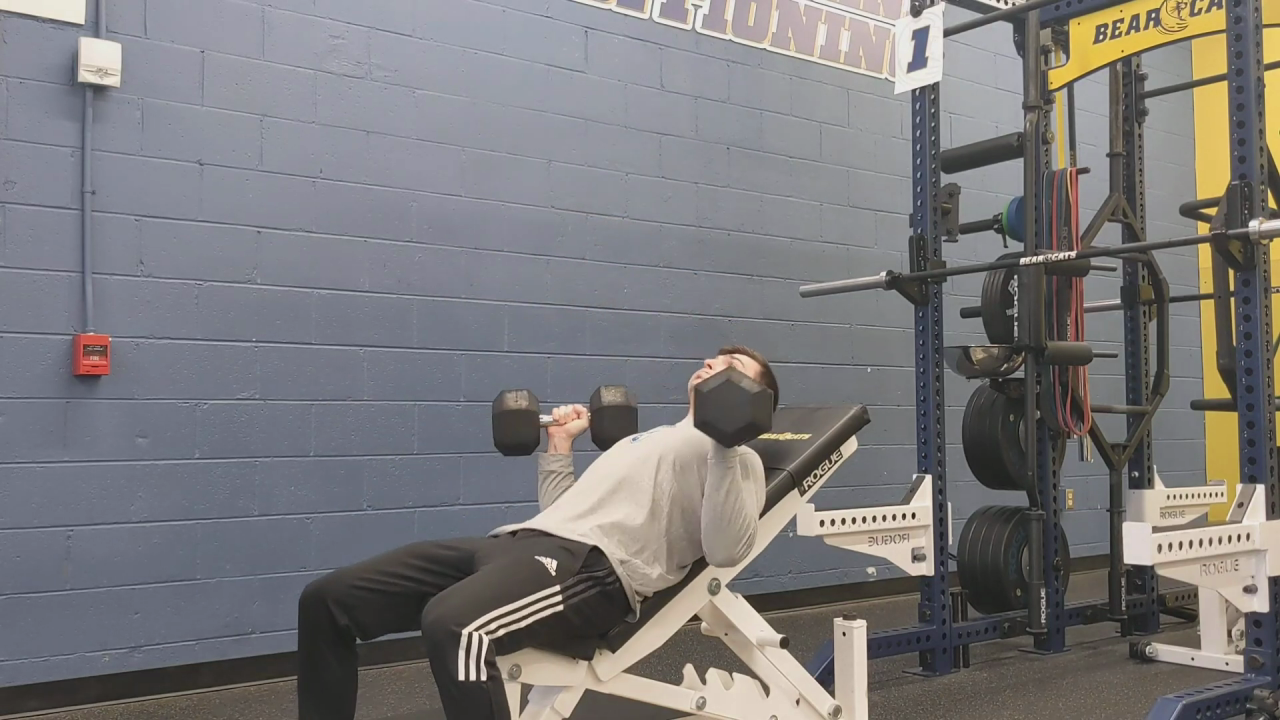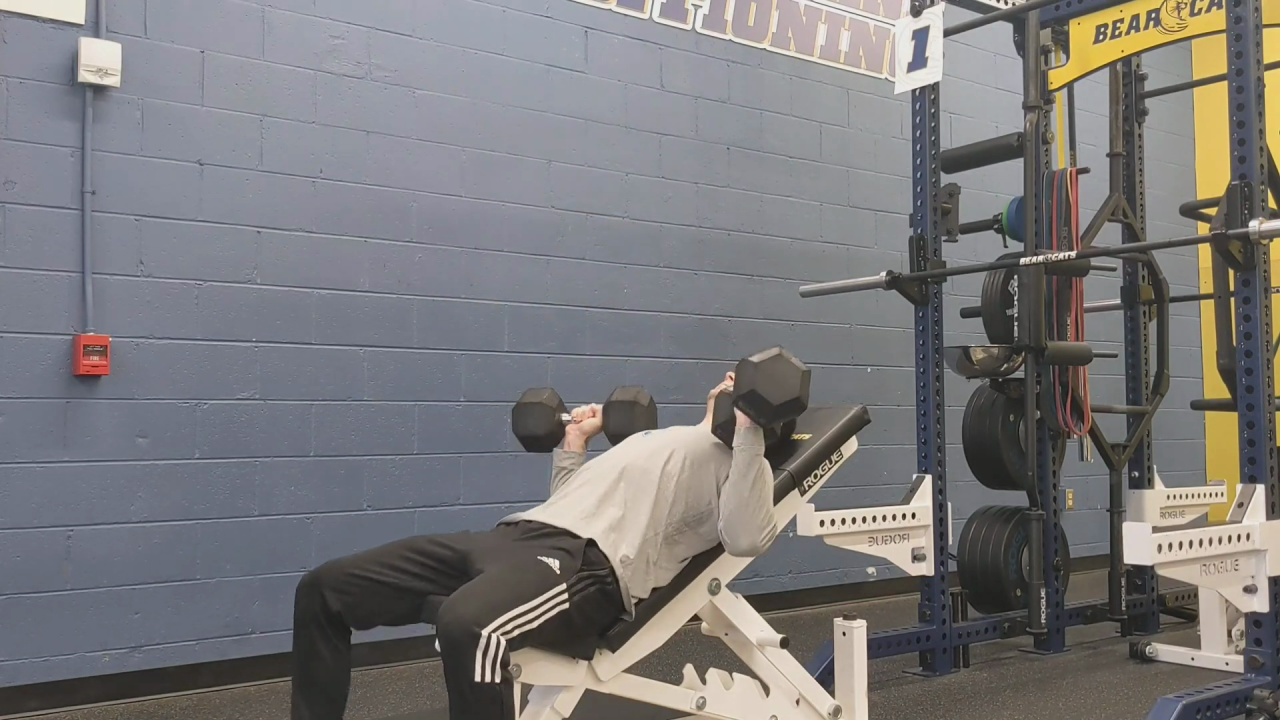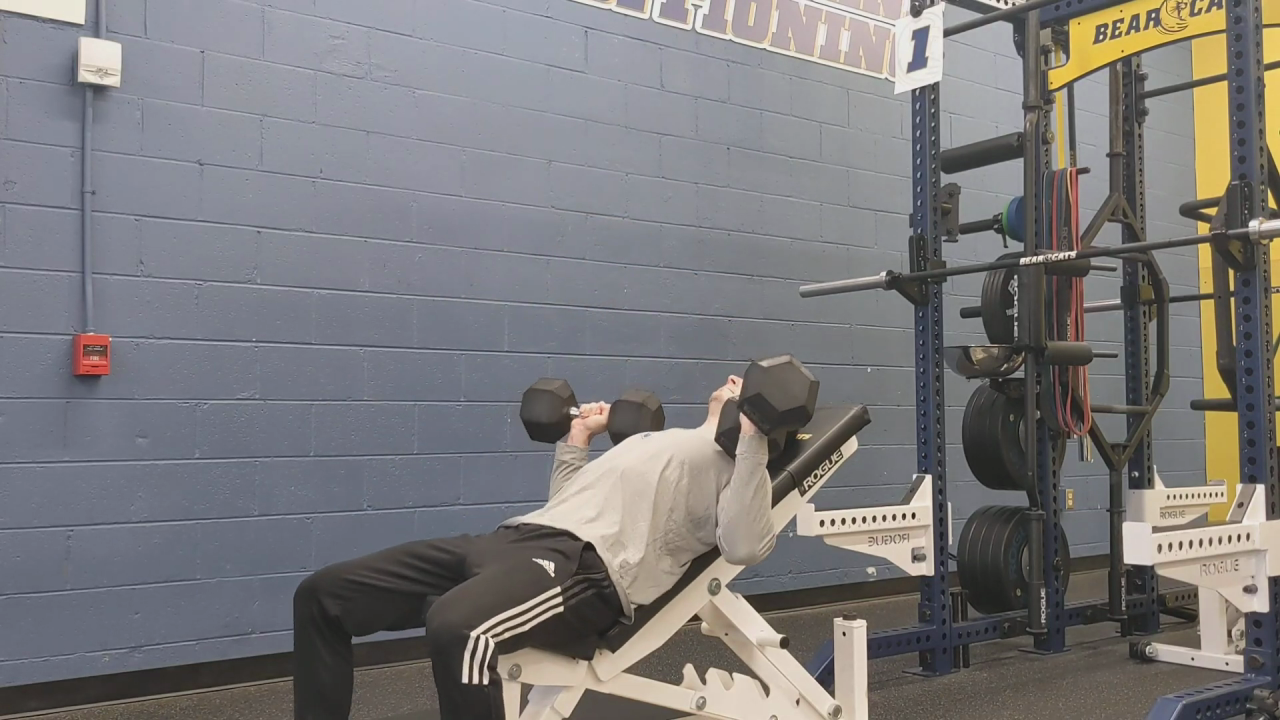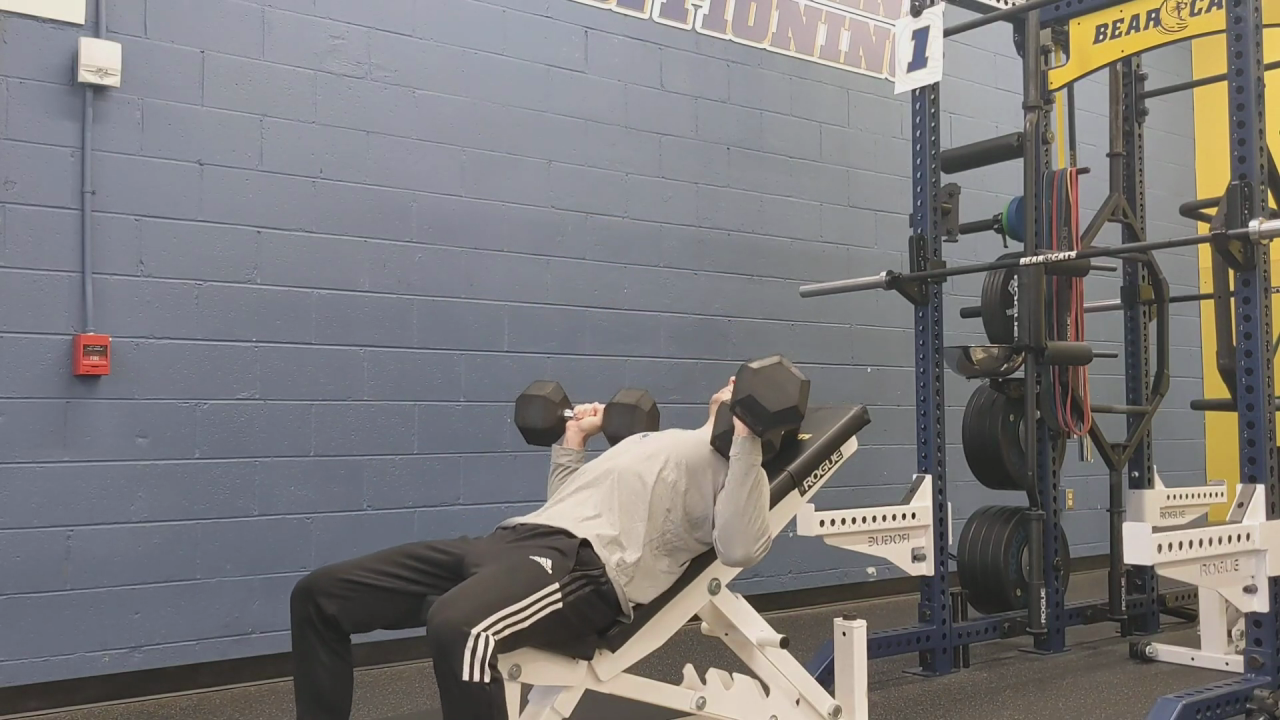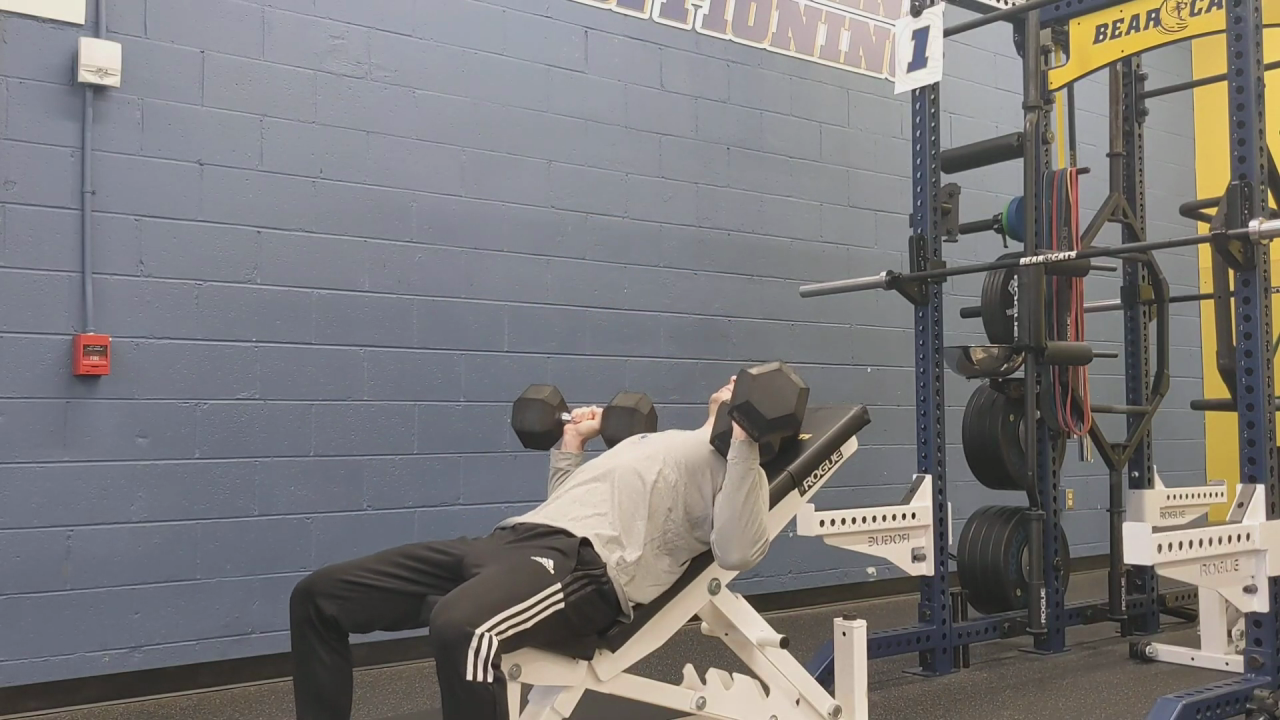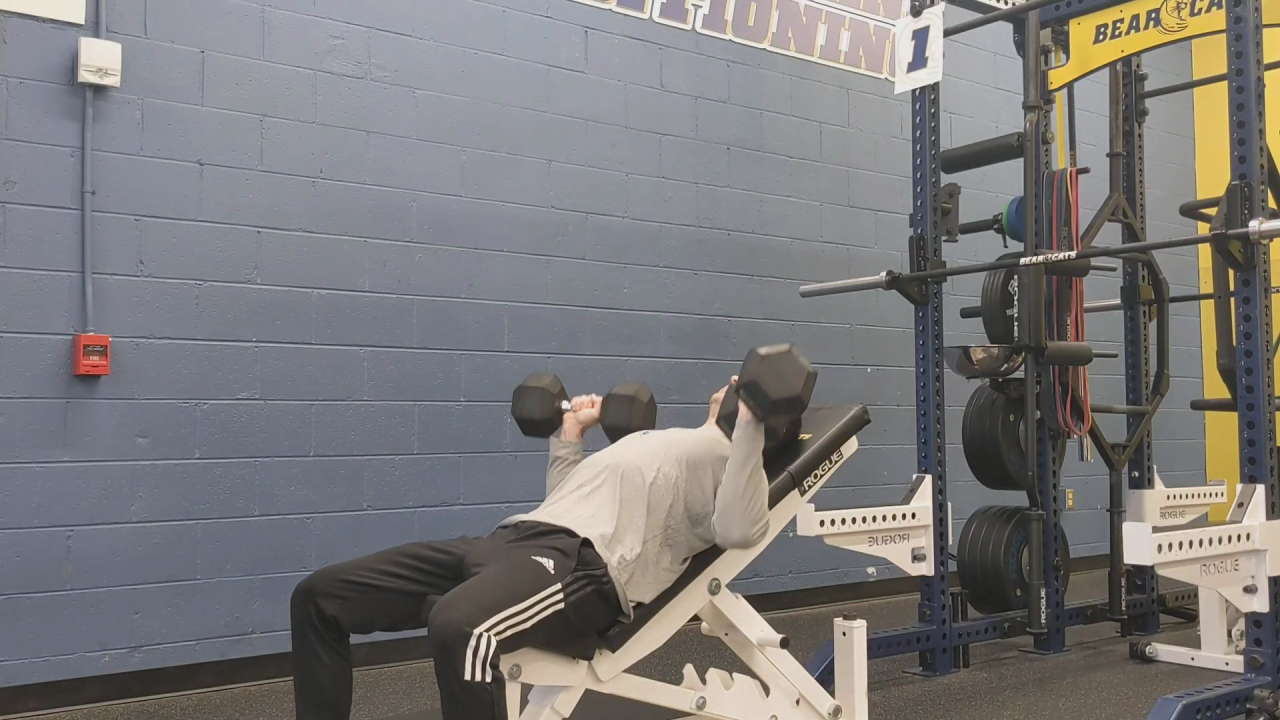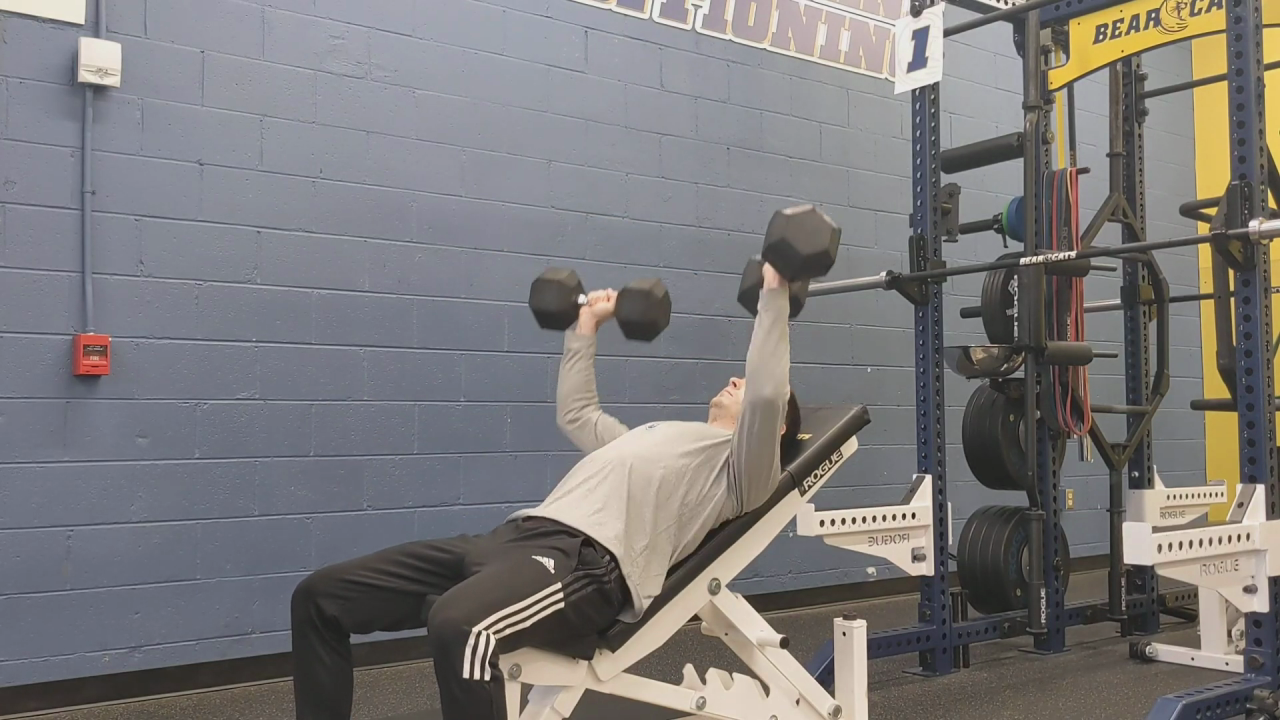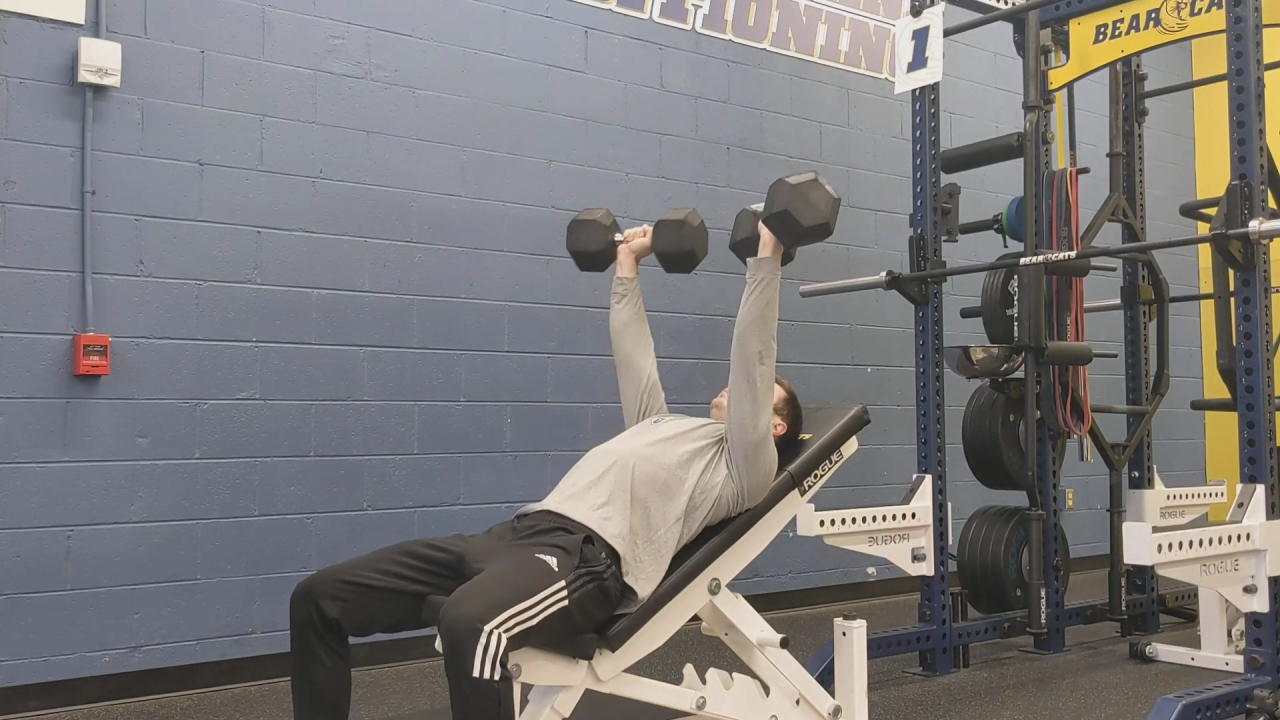
dt=0.4s
person 1, frame 1
left shoulder: (736, 458)
right shoulder: (648, 436)
left elbow: (726, 549)
left wrist: (723, 443)
right wrist: (558, 444)
left hip: (589, 564)
right hip: (516, 541)
left knee: (453, 626)
right knee: (326, 600)
person 1, frame 2
left shoulder: (736, 459)
right shoulder: (660, 439)
left elbow: (746, 538)
left wrist: (748, 429)
right wrist: (575, 440)
left hip: (585, 561)
right hip: (517, 534)
left knee: (468, 628)
right knee: (327, 586)
person 1, frame 3
left shoulder: (735, 461)
right shoulder: (656, 439)
left elbow: (744, 546)
left wrist: (751, 436)
right wrist: (577, 435)
left hip: (583, 564)
right hip: (514, 538)
left knee: (457, 631)
right knee: (322, 594)
person 1, frame 4
left shoulder: (735, 462)
right shoulder: (659, 439)
left elbow: (741, 548)
left wrist: (745, 436)
right wrist: (573, 437)
left hip: (583, 564)
right hip: (512, 539)
left knee: (459, 630)
right knee: (319, 594)
person 1, frame 5
left shoulder: (735, 462)
right shoulder: (658, 441)
left elbow: (737, 551)
left wrist: (743, 439)
right wrist: (572, 441)
left hip: (582, 564)
right hip: (513, 539)
left knee: (461, 630)
right knee: (318, 596)
person 1, frame 6
left shoulder: (733, 458)
right shoulder: (663, 441)
left elbow: (738, 530)
left wrist: (753, 419)
right wrist: (572, 429)
left hip: (581, 564)
right hip: (515, 538)
left knee: (459, 628)
right knee: (320, 595)
person 1, frame 7
left shoulder: (740, 468)
right shoulder: (661, 435)
left elbow: (767, 395)
right elbow: (577, 414)
left wrist: (774, 295)
right wrist: (587, 325)
left hip: (586, 562)
right hip: (515, 536)
left knee: (460, 628)
right knee: (319, 596)
person 1, frame 8
left shoulder: (742, 463)
right shoulder: (665, 428)
left elbow: (753, 358)
right elbow: (634, 356)
left wrist: (765, 256)
right wrist: (627, 262)
left hip: (586, 557)
right hip: (517, 534)
left knee: (470, 626)
right knee: (319, 598)
